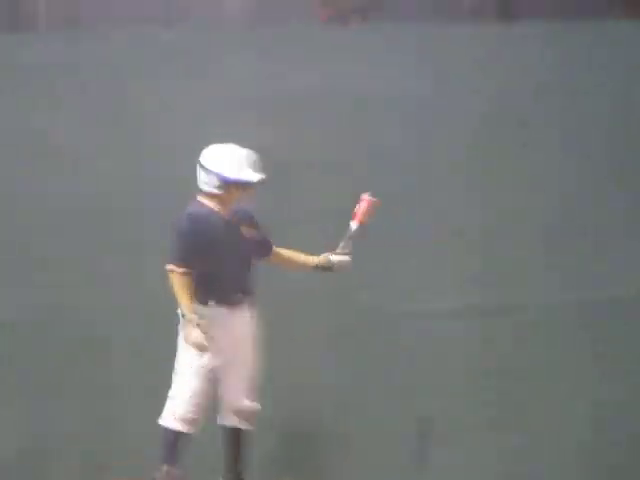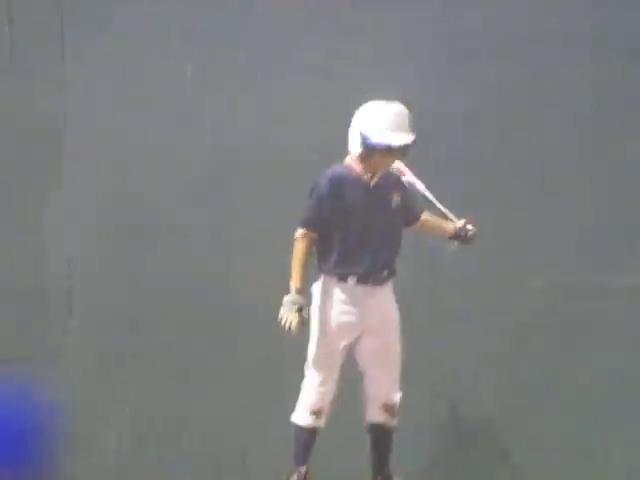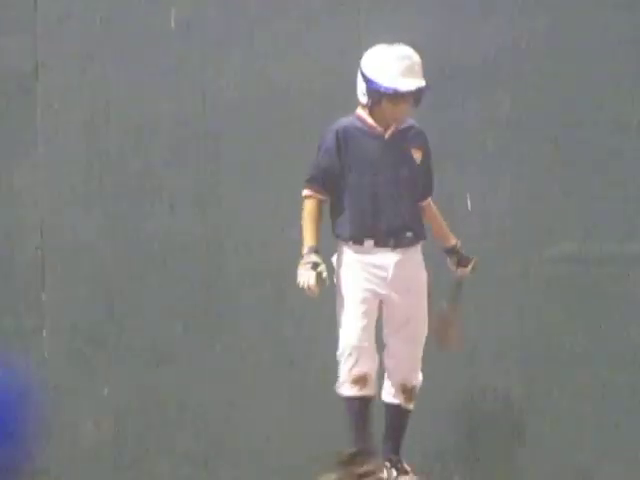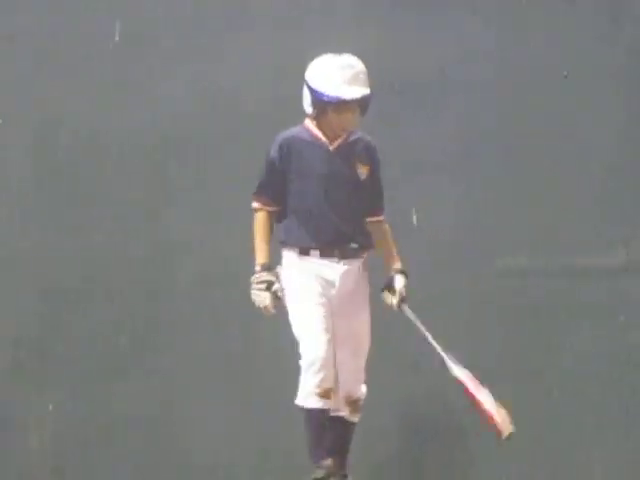
dt=0.3s
person 1, frame 1
left shoulder: (245, 219)
right shoulder: (194, 219)
left elbow: (270, 253)
right elbow: (177, 271)
left wrist: (320, 261)
right wrist: (189, 317)
left hip: (240, 316)
right hip: (206, 316)
left knee: (239, 397)
right knee: (187, 392)
person 1, frame 2
left shoulder: (394, 183)
right shoulder: (334, 182)
left elbow: (413, 217)
right elbow: (305, 236)
left wrist: (454, 229)
right wrist: (295, 294)
left hip: (381, 296)
right hip: (338, 295)
left knee: (385, 388)
right knee: (319, 384)
person 1, frame 3
left shoulder: (415, 137)
right shoulder: (343, 135)
right elbow: (313, 195)
left wrist: (452, 247)
right wrist: (310, 253)
left hip: (408, 261)
right hip: (358, 259)
left knee: (406, 363)
right knee: (356, 351)
person 1, frame 4
left shoulder: (365, 150)
right shoulder: (289, 146)
left elbow: (374, 219)
right elbow: (263, 209)
left wrist: (396, 270)
right wrist: (261, 269)
left hip: (351, 271)
right hip: (303, 268)
left knee: (351, 374)
right knee: (317, 357)
